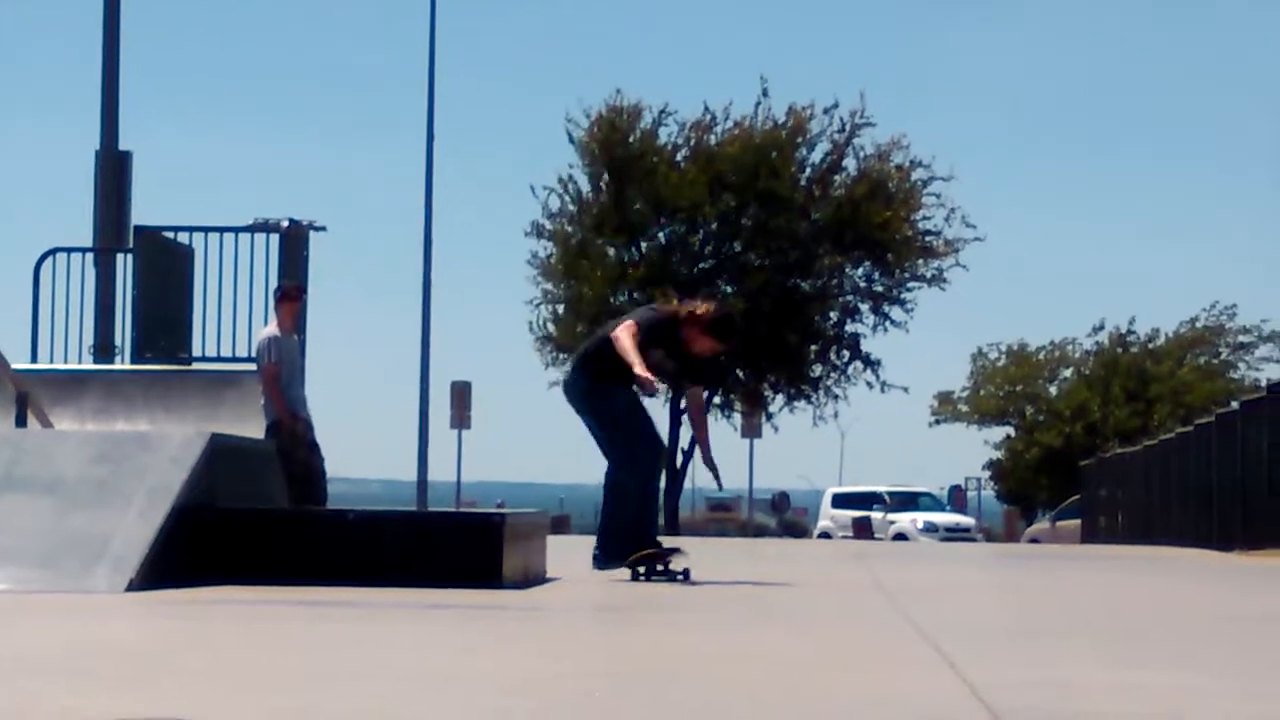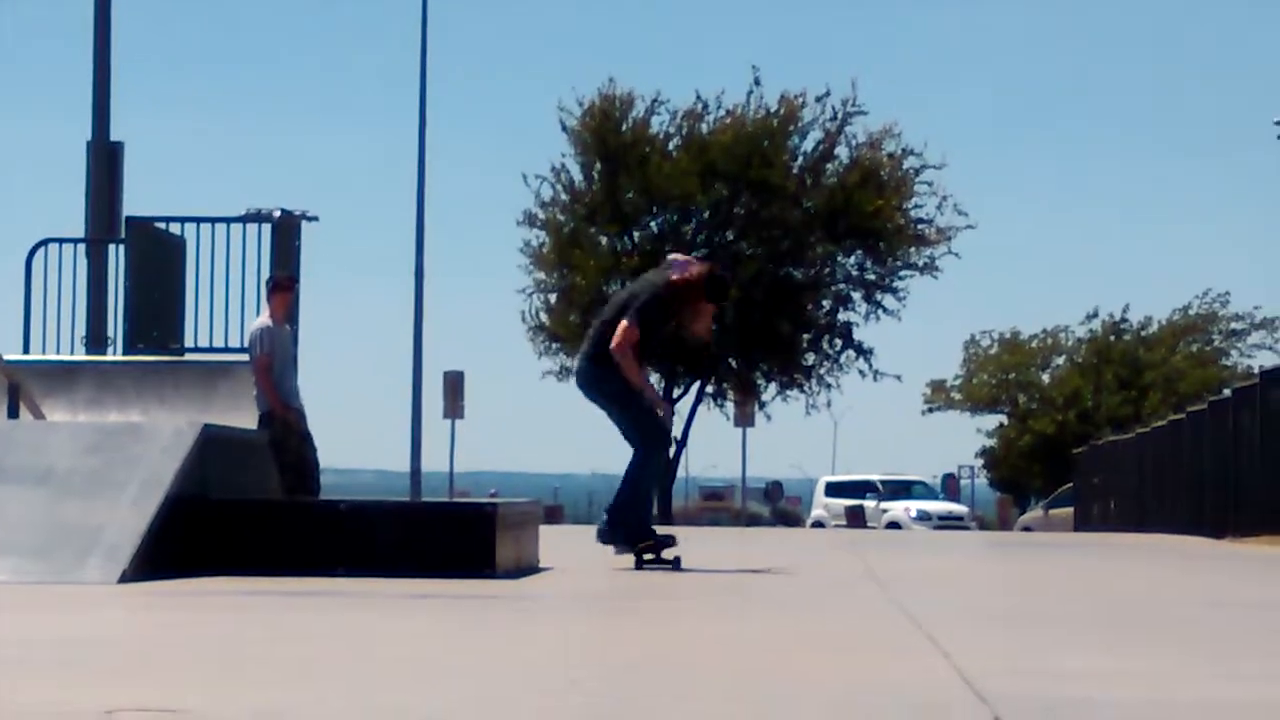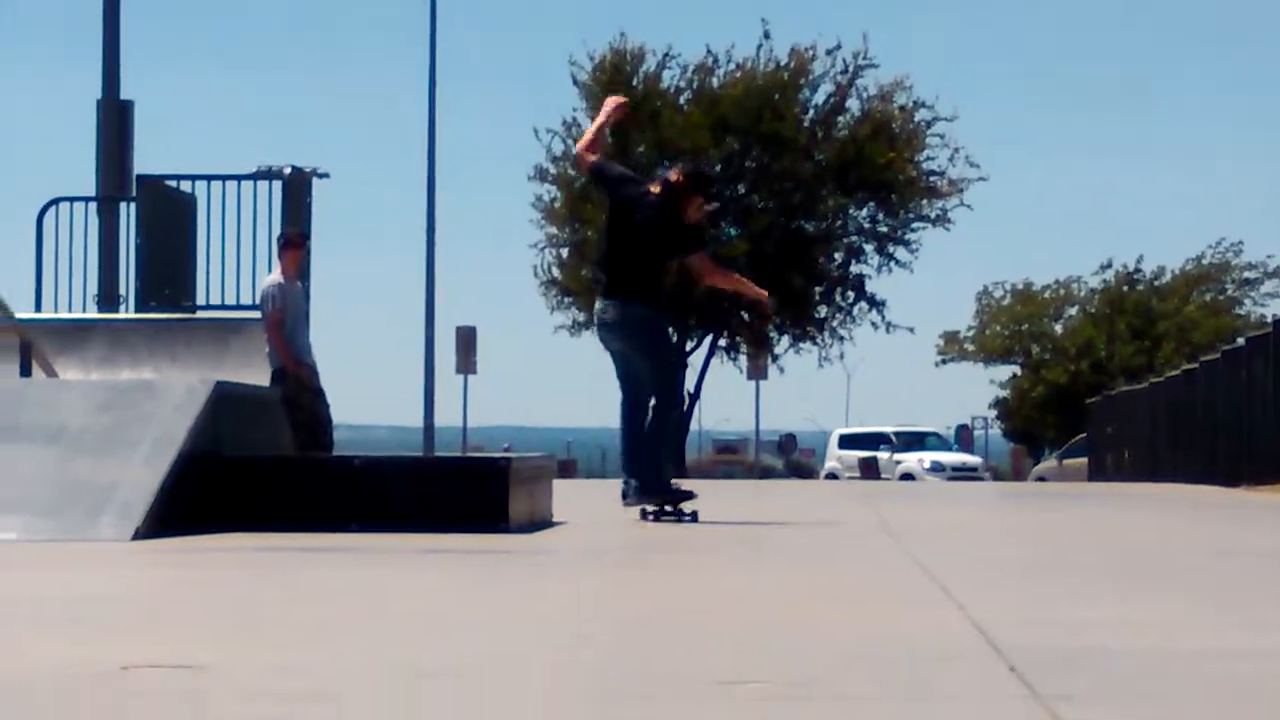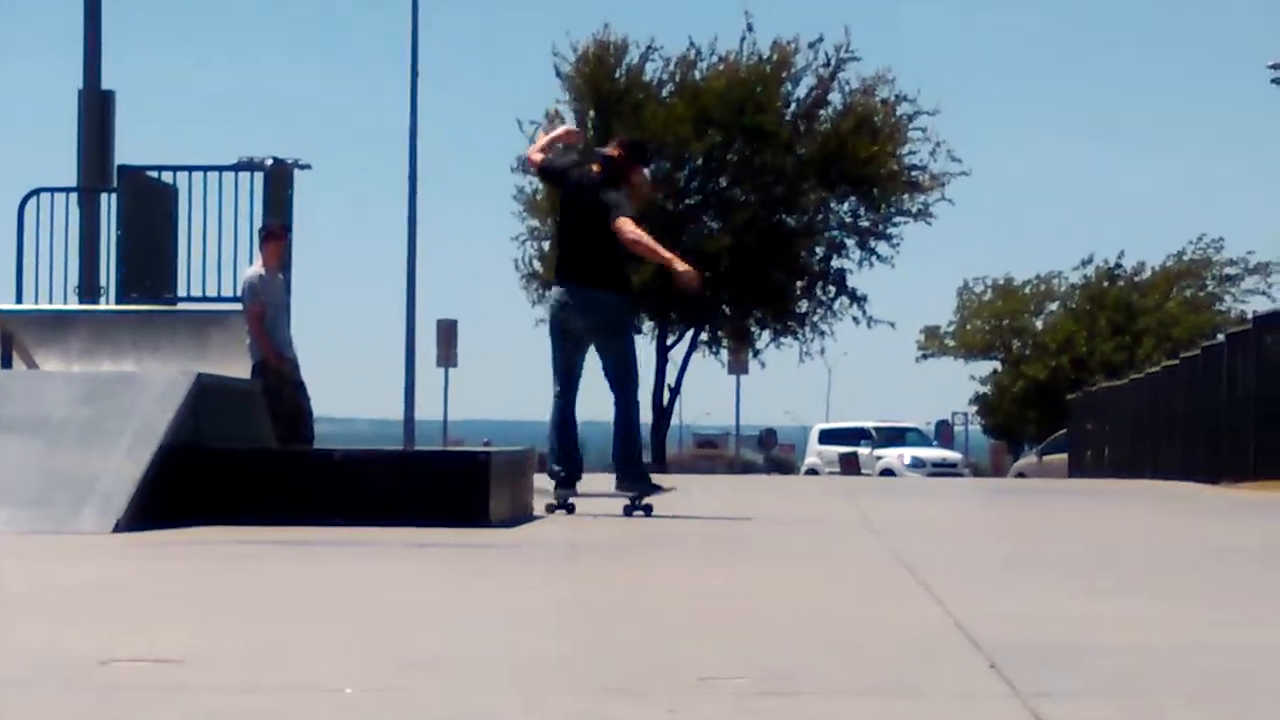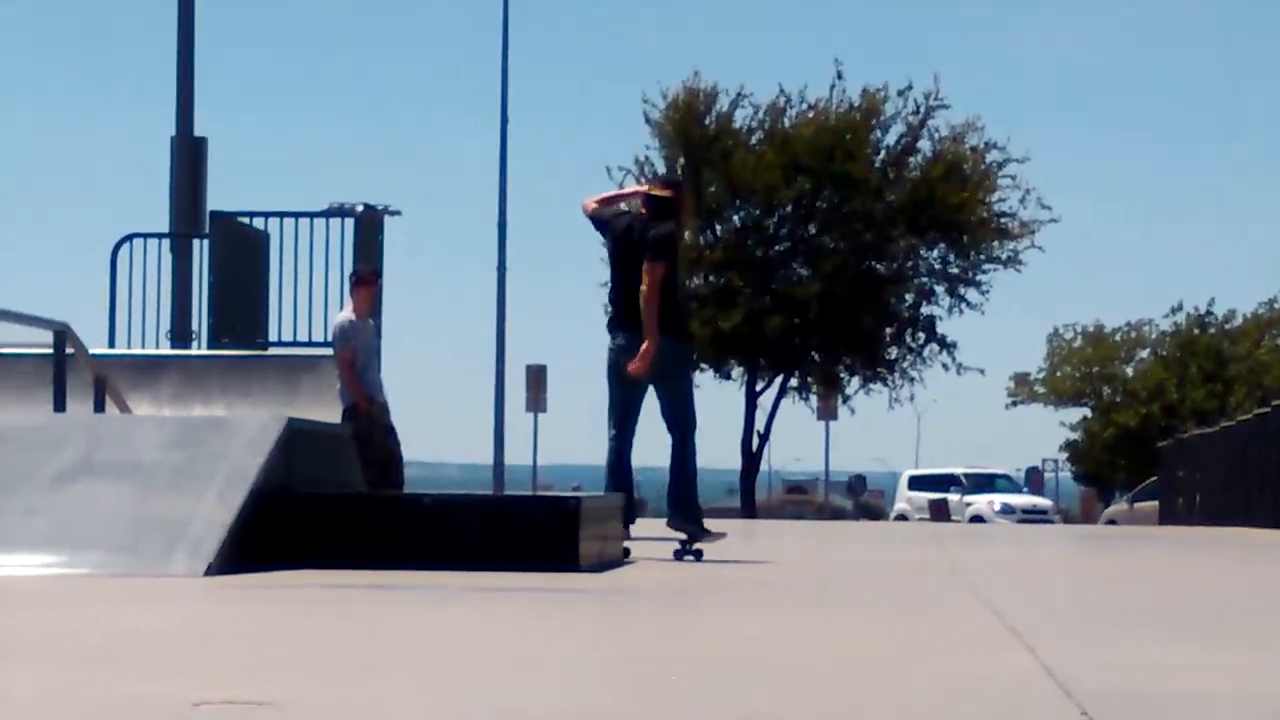
dt=0.3s
person 1, frame 1
left shoulder: (692, 357)
right shoulder: (659, 321)
left elbow: (696, 405)
right elbow: (622, 333)
left wrist: (706, 455)
right wrist: (640, 370)
left hip: (614, 383)
right hip: (587, 378)
left knee: (653, 451)
right knee: (624, 457)
left ankle: (642, 541)
right ankle: (606, 548)
person 1, frame 2
left shoulder: (671, 279)
right shoulder: (656, 295)
left elbow: (677, 259)
right elbow: (619, 347)
right wrist: (649, 394)
left hip: (600, 369)
right hip: (599, 368)
left knee: (655, 437)
right knee: (654, 441)
left ankle: (635, 527)
right ankle: (616, 525)
person 1, frame 3
left shoulder: (627, 189)
right shoulder: (674, 224)
left elbow: (583, 154)
right elbow: (709, 274)
left wrist: (606, 113)
right wrist: (755, 293)
left hip: (606, 313)
right hip: (641, 316)
left knee: (634, 398)
right knee: (668, 398)
left ankle: (635, 482)
right ankle: (649, 483)
person 1, frame 4
left shoulder: (572, 173)
right shoulder: (615, 192)
left elbow: (534, 156)
right elbow: (628, 233)
left wrist: (558, 133)
right wrist: (674, 262)
left hip: (563, 297)
right hip: (605, 300)
left knee: (564, 392)
right knee: (625, 392)
left ankle: (564, 474)
right ankle: (630, 475)
person 1, frame 5
left shoulder: (621, 224)
right shoulder: (664, 232)
left elbow: (590, 205)
right elbow: (650, 285)
left wrist: (635, 191)
right wrist: (651, 341)
left hip: (622, 343)
right hip: (665, 344)
left knee: (620, 436)
right knee: (682, 434)
left ankle: (619, 519)
right ankle: (684, 512)
person 2, frame 1
left shoulder: (293, 338)
right shoulder: (270, 338)
right elbow: (269, 384)
left wrist: (303, 419)
right wrist: (289, 421)
left hip: (300, 421)
right hip: (283, 424)
left knee: (314, 477)
right knee: (292, 481)
person 2, frame 2
left shoulder: (286, 329)
right shoulder: (262, 328)
right elbow: (262, 374)
left wrist: (295, 408)
right wrist: (281, 411)
left hip: (292, 410)
right hip: (276, 414)
left knee: (307, 467)
right knee: (284, 471)
person 2, frame 3
left shoulder: (297, 286)
right shoulder: (274, 286)
right elbow: (273, 330)
left wrist: (308, 365)
right wrist: (293, 367)
left hip: (305, 367)
right hip: (288, 370)
left knee: (320, 423)
right knee: (297, 428)
person 2, frame 4
left shoulder: (279, 278)
right shoulder: (255, 278)
right elbow: (255, 323)
left wrist: (289, 357)
right wrist: (274, 360)
left hip: (286, 359)
right hip: (269, 363)
left knee: (301, 416)
right knee: (278, 420)
person 2, frame 5
left shoulder: (370, 323)
right shoulder: (345, 323)
right elbow: (345, 368)
left wrist: (379, 402)
right wrist: (364, 404)
left hip: (376, 404)
right hip: (359, 407)
left knee: (391, 460)
right knee: (368, 465)
